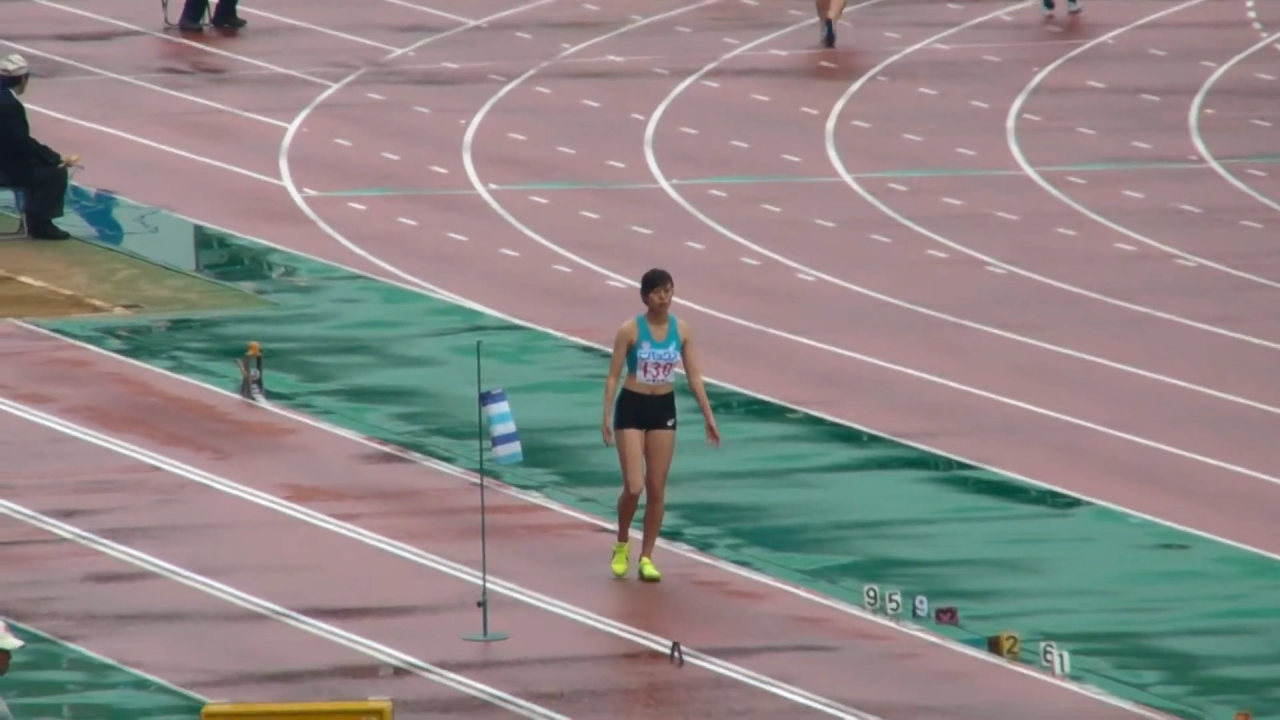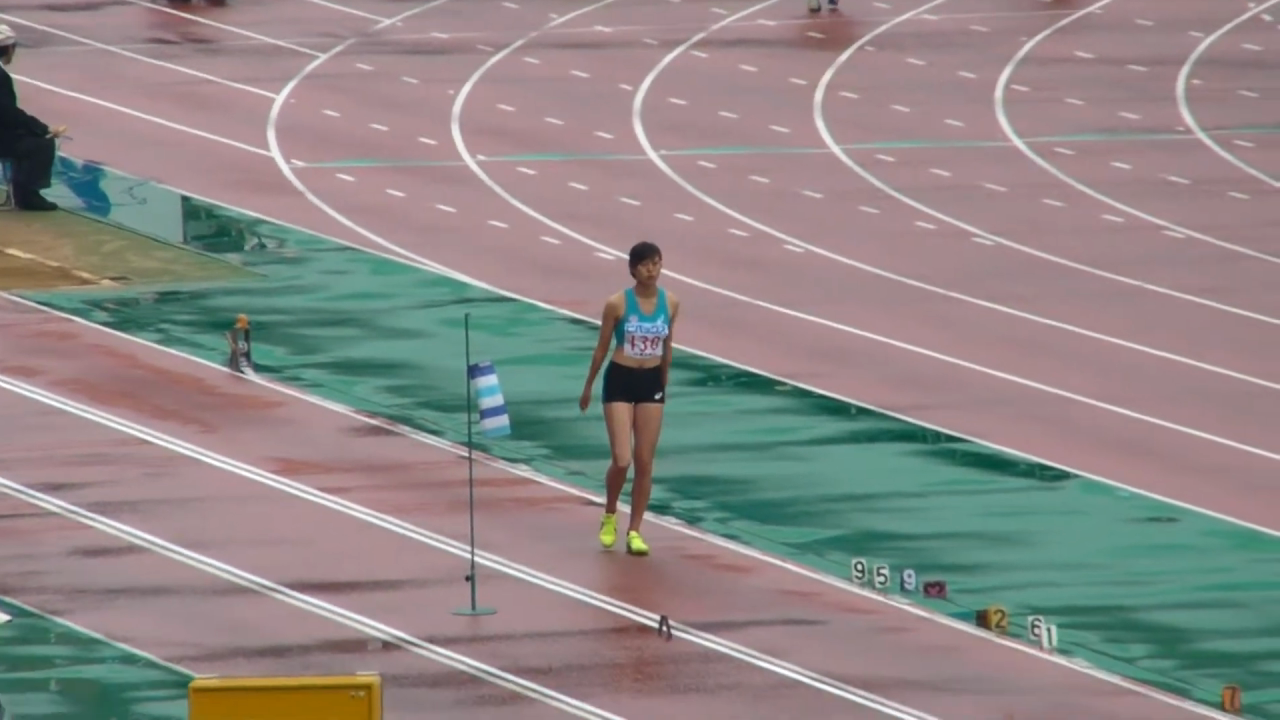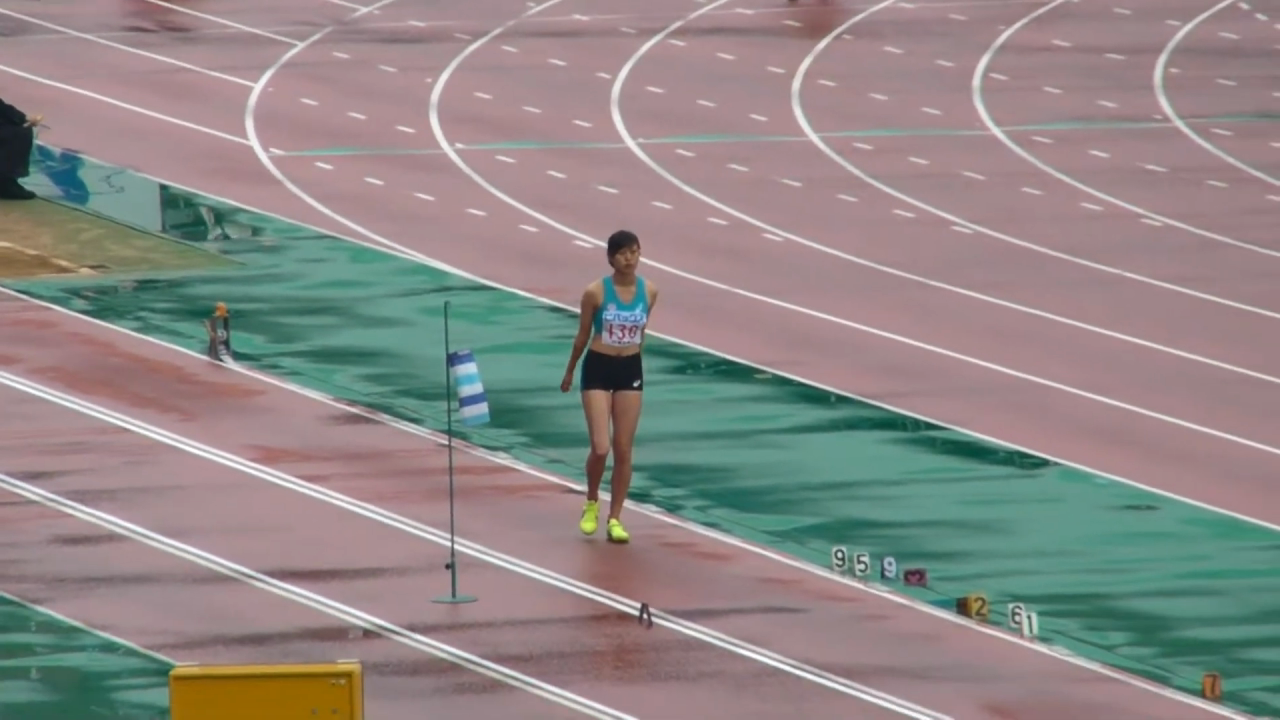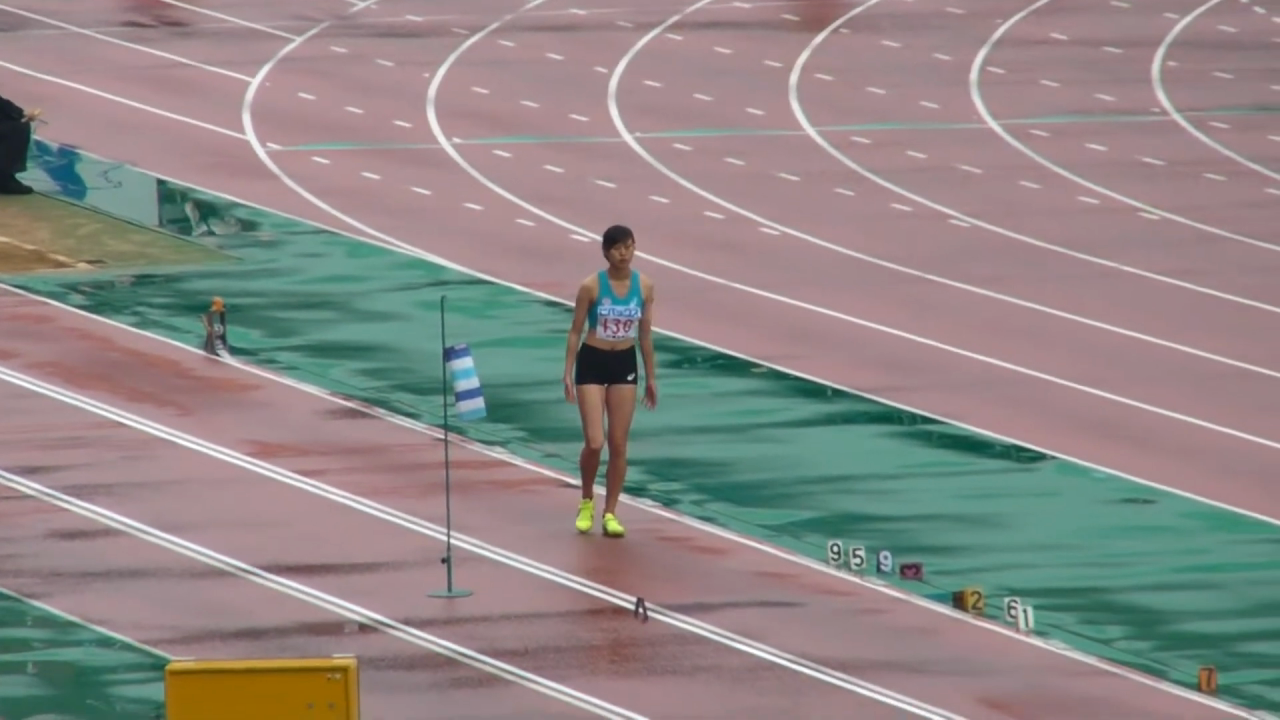
dt=0.2s
person 1, frame 1
left shoulder: (682, 329)
right shoulder: (629, 330)
left elbow: (694, 375)
right elbow: (613, 375)
left wrist: (708, 417)
right wrist: (606, 416)
left hip: (664, 408)
right hip: (632, 407)
left knee: (657, 488)
right knee: (633, 487)
left ankle: (646, 556)
right ankle: (621, 545)
person 1, frame 2
left shoulder: (671, 303)
right shoulder: (617, 303)
right elbow: (602, 347)
left wrist: (665, 385)
right wrist: (588, 386)
left hip: (651, 382)
right hip: (619, 380)
left knee: (645, 461)
right knee: (622, 460)
left ankle: (634, 531)
right ankle: (609, 516)
person 1, frame 3
left shoulder: (649, 291)
right shoulder: (595, 292)
right elbow: (582, 335)
right wrist: (568, 373)
left hip: (630, 370)
right hip: (597, 368)
left knee: (624, 449)
right knee: (600, 447)
left ankle: (615, 518)
right ankle: (591, 503)
person 1, frame 4
left shoulder: (644, 286)
right shoulder: (590, 285)
left elbow: (645, 334)
right elbow: (576, 330)
left wrist: (651, 378)
right wrist: (568, 374)
left hip: (625, 363)
right hip: (592, 362)
left knee: (619, 444)
right knee: (593, 442)
left ankle: (610, 512)
right ankle: (586, 501)
